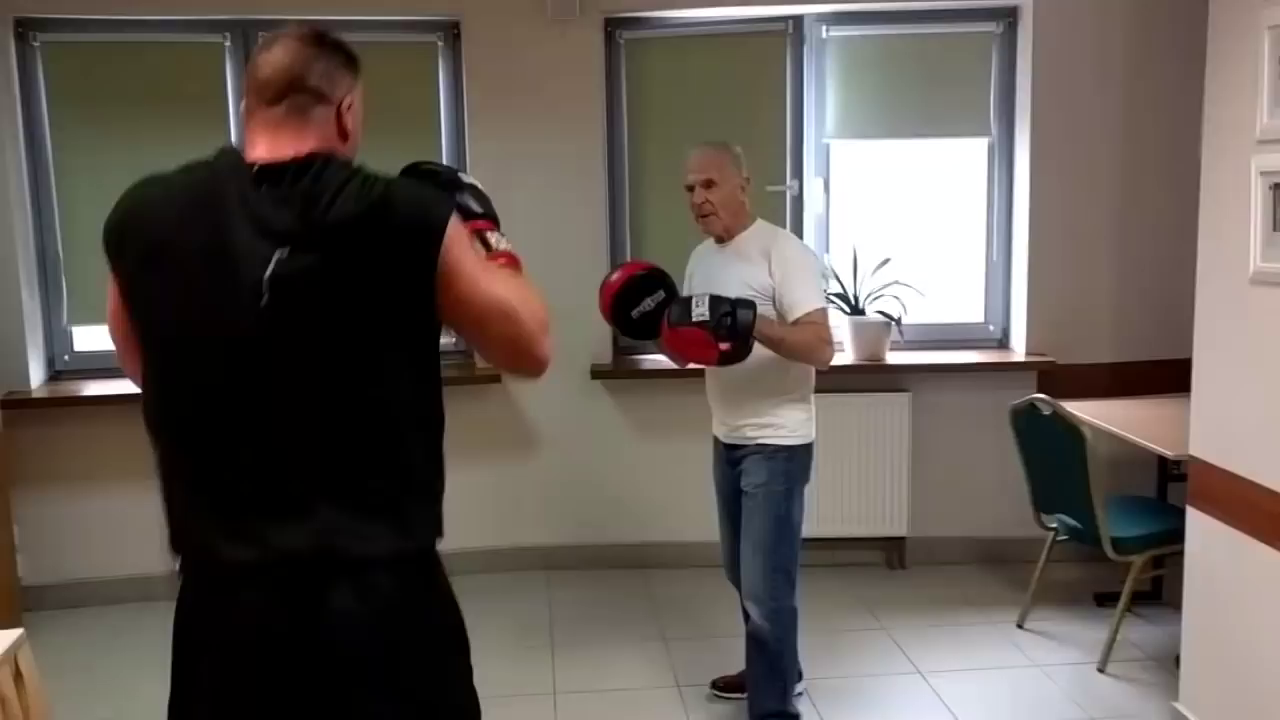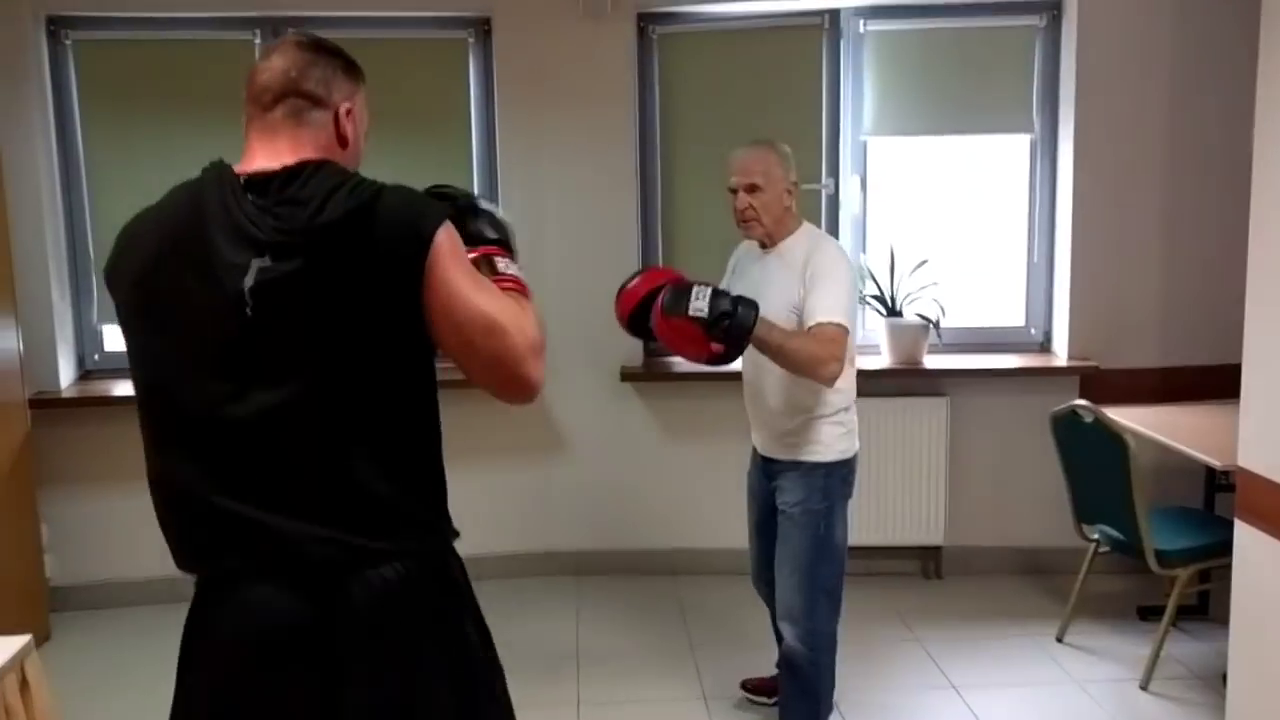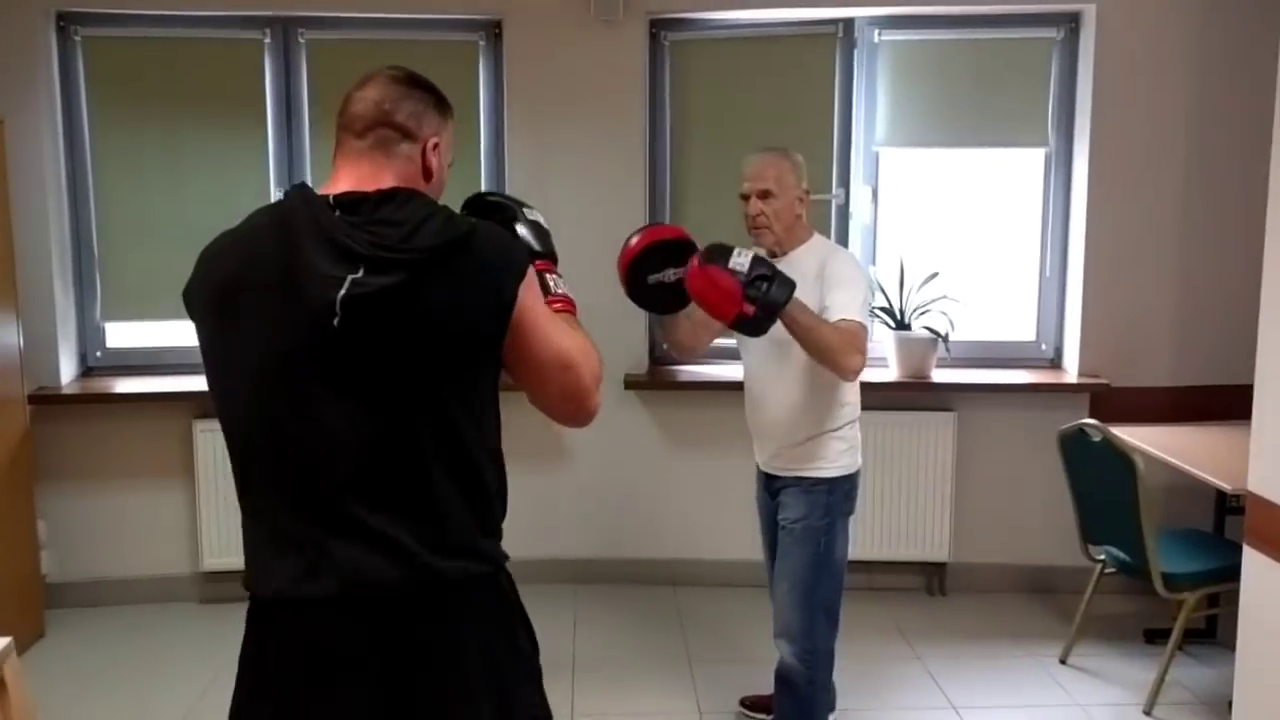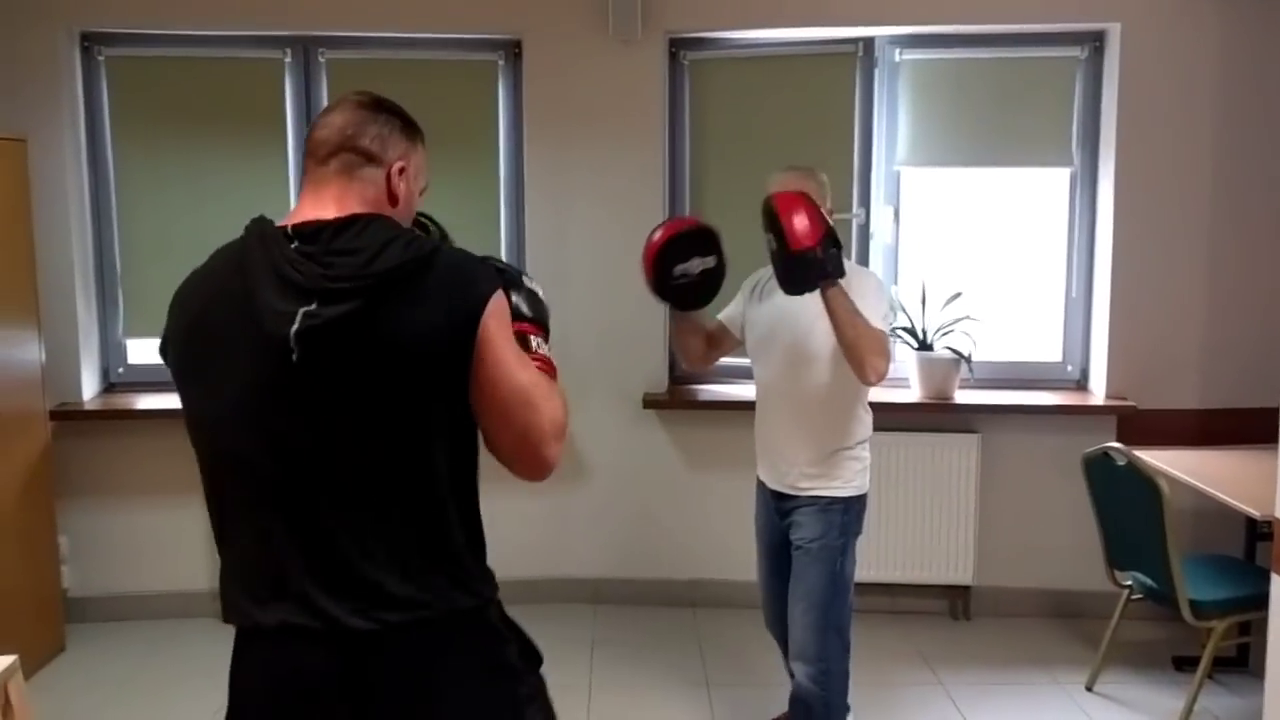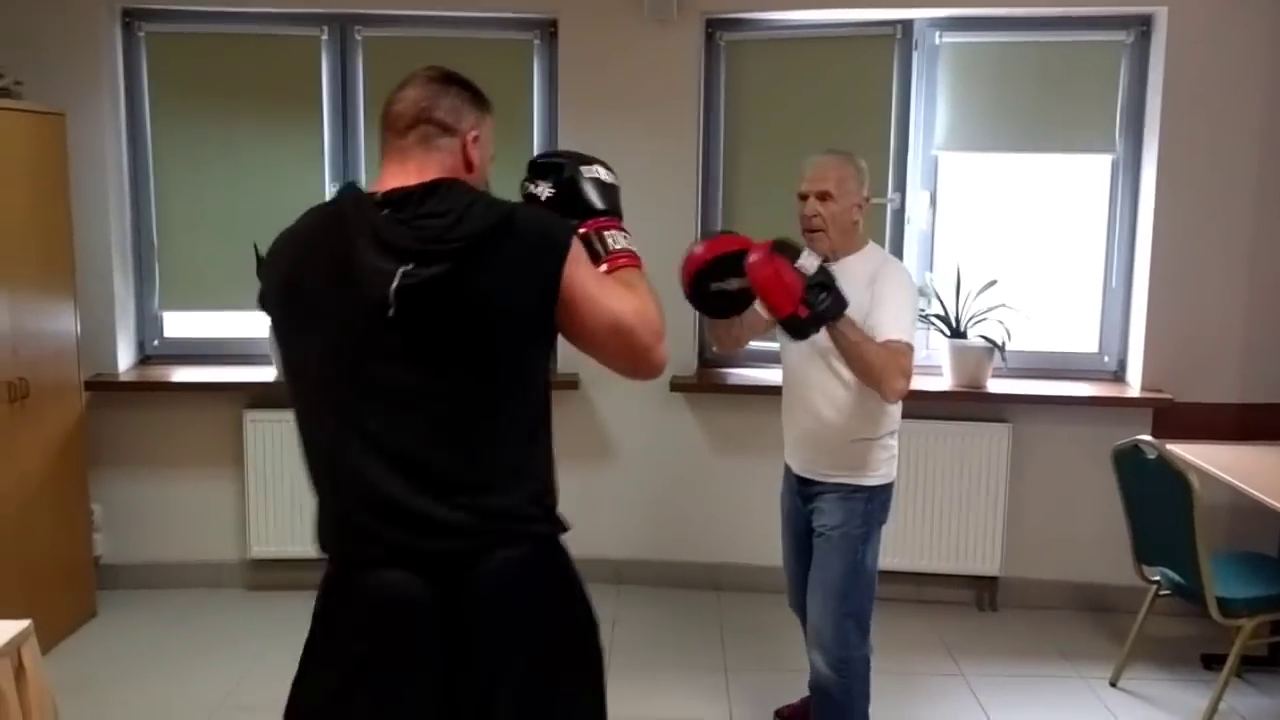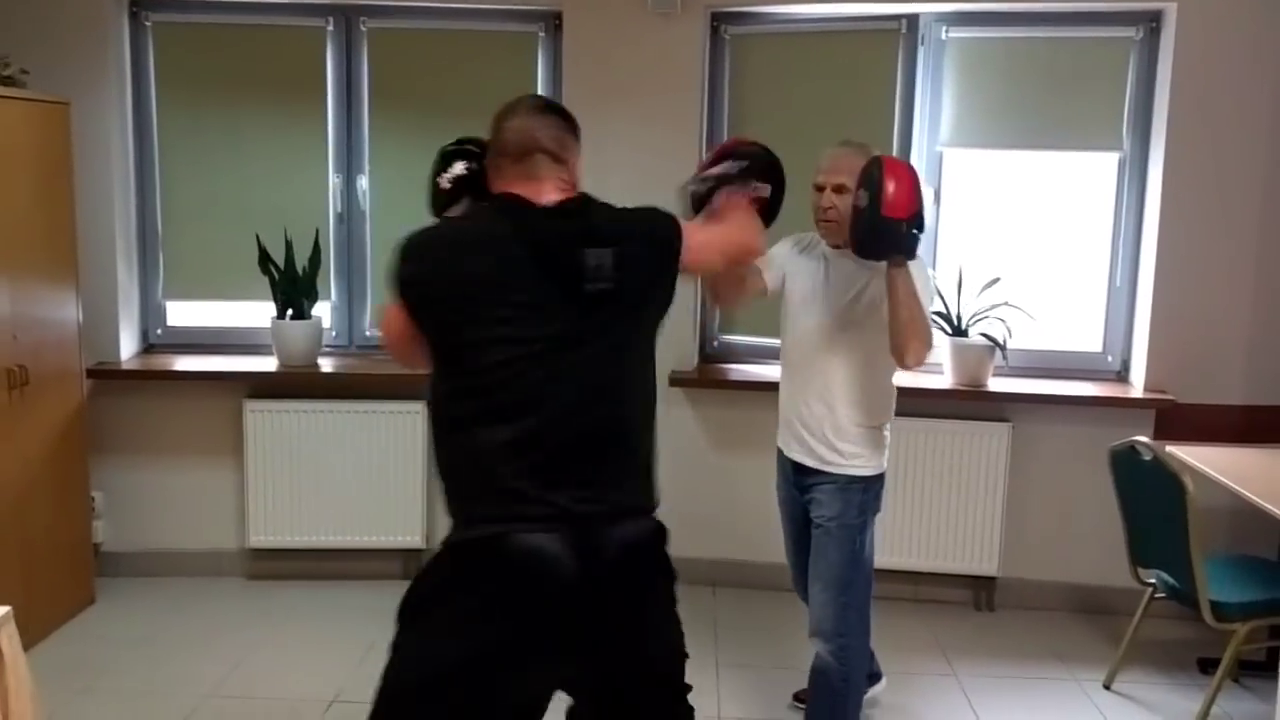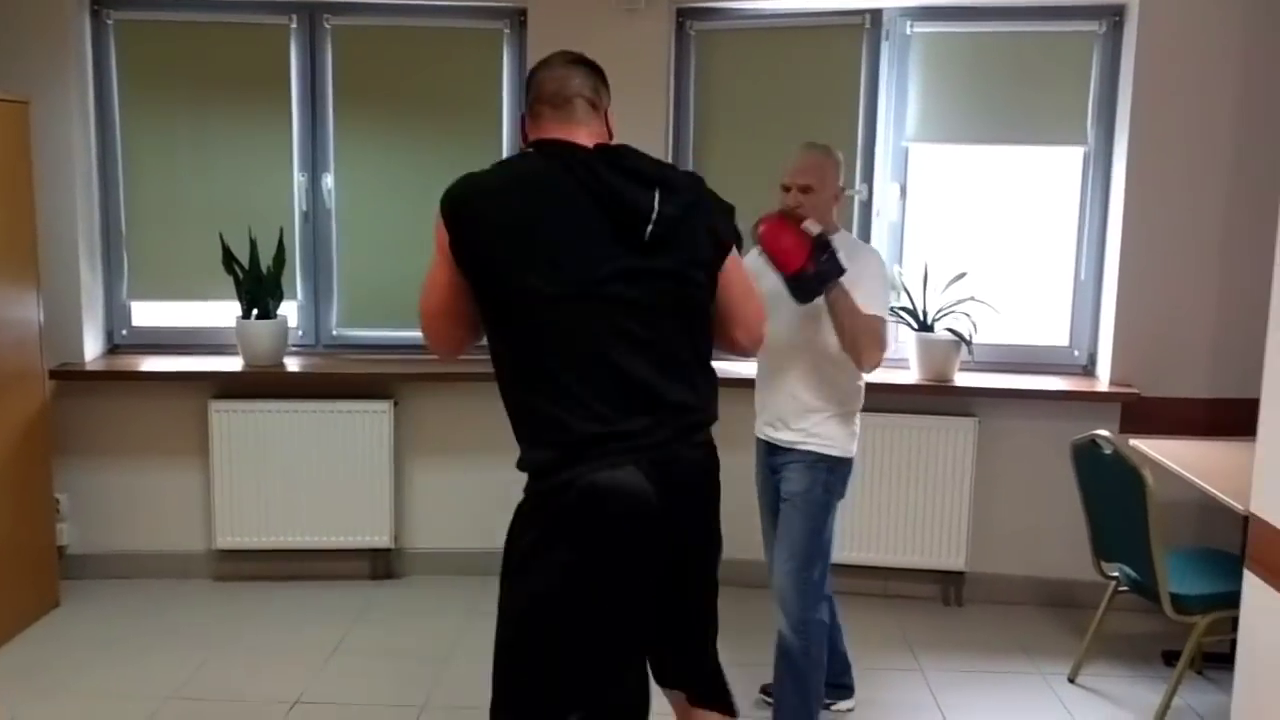
dt=0.3s
person 1, frame 1
left shoulder: (147, 220)
right shoulder: (410, 222)
right elbow: (528, 347)
right wrist: (477, 230)
left hip: (228, 601)
right hip: (385, 597)
person 1, frame 2
left shoulder: (146, 244)
right shoulder: (402, 227)
right elbow: (520, 371)
right wrist: (493, 258)
left hip: (242, 608)
right hip: (398, 597)
person 1, frame 3
left shoulder: (227, 265)
right shoulder: (485, 258)
right elbow: (579, 400)
right wrist: (538, 266)
left hip: (300, 627)
right hip: (455, 617)
person 1, frame 4
left shoulder: (202, 297)
right shoulder: (452, 285)
right elbow: (538, 450)
right wrist: (526, 332)
left hip: (281, 656)
right hip: (439, 650)
person 1, frame 5
left shoulder: (295, 256)
right shoulder: (531, 240)
right elbow: (643, 353)
right wrist: (604, 224)
left hip: (374, 593)
right hip: (515, 582)
person 1, frame 6
left shoulder: (430, 257)
right shoulder: (639, 241)
right elbow: (743, 238)
right wrist: (735, 192)
left hip: (495, 563)
right hip: (623, 552)
person 1, frame 7
left shoulder: (478, 204)
right shoulder: (687, 199)
left elbow: (447, 337)
right elbow: (746, 333)
left hip: (579, 493)
right hip: (684, 481)
person 2, frame 1
left shoulder: (783, 251)
right shoulder: (701, 257)
left elbow: (819, 348)
left wrist: (751, 324)
left hip: (777, 442)
right hip: (728, 441)
left knee: (766, 582)
right knee: (743, 572)
right ankle: (767, 669)
person 2, frame 2
left shoulder: (824, 259)
right shoulder: (743, 257)
left elbow: (826, 363)
left wrist: (749, 325)
left hip: (816, 458)
right hip: (768, 452)
left knee: (804, 598)
right knee: (769, 578)
person 2, frame 3
left shoulder: (836, 267)
right shoulder: (748, 267)
left elbow: (849, 361)
right elbow: (692, 338)
left wrist: (783, 301)
left hip: (819, 475)
right hip: (770, 466)
left knee: (802, 616)
right knee: (789, 602)
person 2, frame 4
left shoulder: (859, 284)
right shoulder: (760, 284)
left elbow: (873, 368)
right elbow: (700, 355)
left wrist: (828, 283)
right wrist: (682, 302)
left hip: (829, 494)
right hip: (773, 485)
left knee: (815, 639)
right knee: (783, 621)
person 2, frame 5
left shoulder: (885, 278)
right shoulder: (793, 267)
left elbow: (894, 383)
right elbow: (732, 339)
left wrist: (834, 316)
left hip: (854, 482)
right hip: (799, 471)
left knee: (833, 624)
right knee: (807, 604)
person 2, frame 6
left shoulder: (897, 267)
right shoulder: (797, 251)
left elbow: (913, 354)
right elbow: (728, 293)
left wrist: (897, 262)
left hip: (849, 470)
right hip: (793, 458)
left knee: (835, 612)
right knee: (814, 592)
person 2, frame 7
left shoulder: (860, 262)
right shoulder: (769, 250)
left elbow: (869, 356)
left wrist: (829, 280)
left hip: (820, 449)
right hip: (772, 440)
left knee: (793, 588)
right knee: (802, 576)
